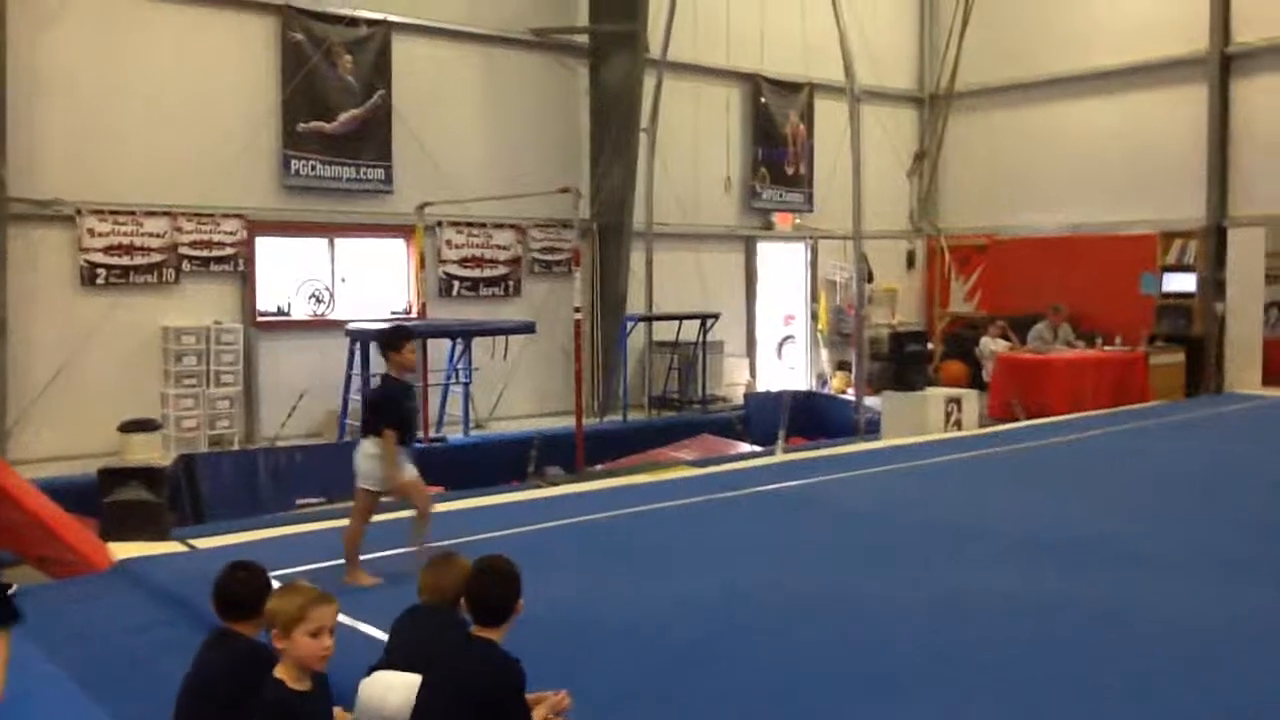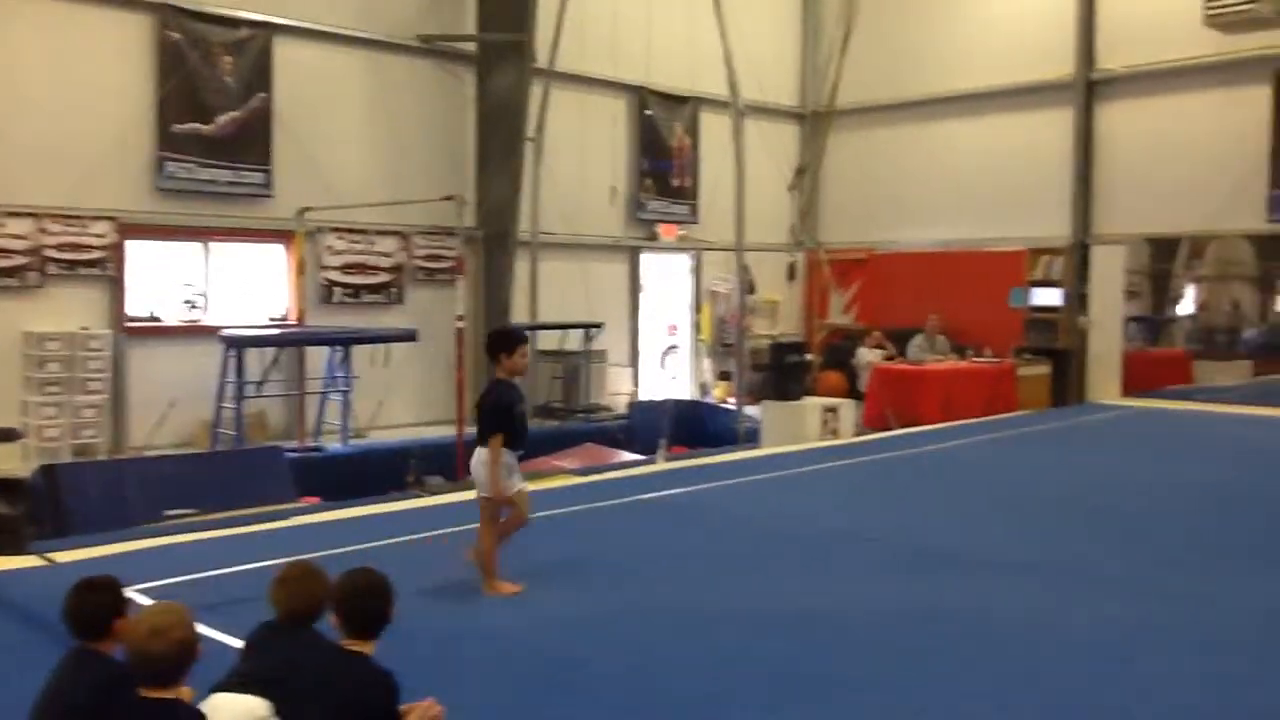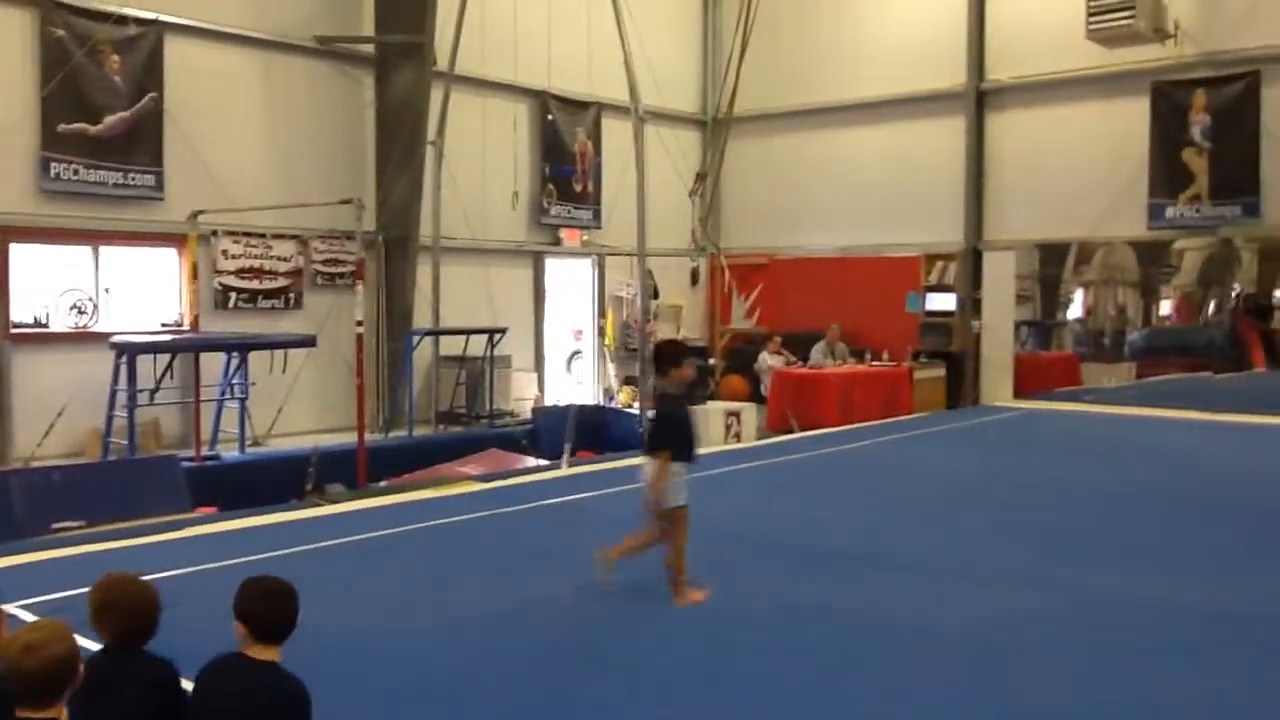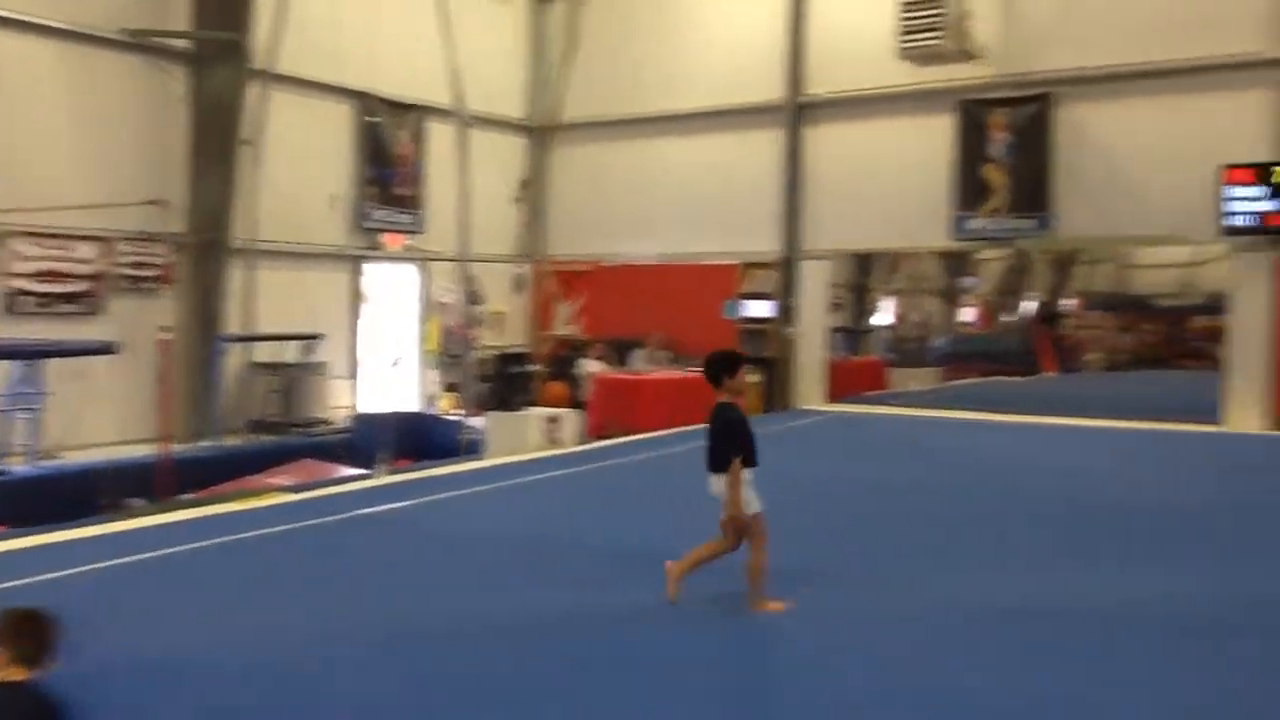
dt=0.7s
person 1, frame 1
left shoulder: (405, 387)
right shoulder: (388, 392)
right elbow: (388, 434)
right wrist: (394, 475)
left hip: (398, 455)
right hip: (375, 454)
left knee: (424, 503)
right knee: (362, 515)
right ankle: (351, 570)
person 1, frame 2
left shoulder: (510, 390)
right shoulder: (497, 395)
right elbow: (494, 440)
right wrist: (496, 482)
left hip: (505, 462)
right hip: (491, 463)
left knee: (520, 516)
right knee: (489, 524)
left ankle: (481, 554)
right ankle: (490, 581)
person 1, frame 3
left shoulder: (669, 399)
right shoulder: (673, 408)
right elbow: (664, 454)
right wrist: (657, 493)
left hip: (668, 472)
right hip: (666, 474)
left knee: (659, 533)
right knee: (677, 534)
left ankle: (611, 555)
right ankle: (680, 590)
person 1, frame 4
left shoulder: (721, 412)
right shoulder: (733, 417)
right elbow: (734, 462)
right wrist: (735, 501)
left hip: (723, 481)
right hip: (735, 484)
left knee: (731, 541)
right knee: (758, 541)
left ankle: (679, 570)
right ankle: (759, 600)
